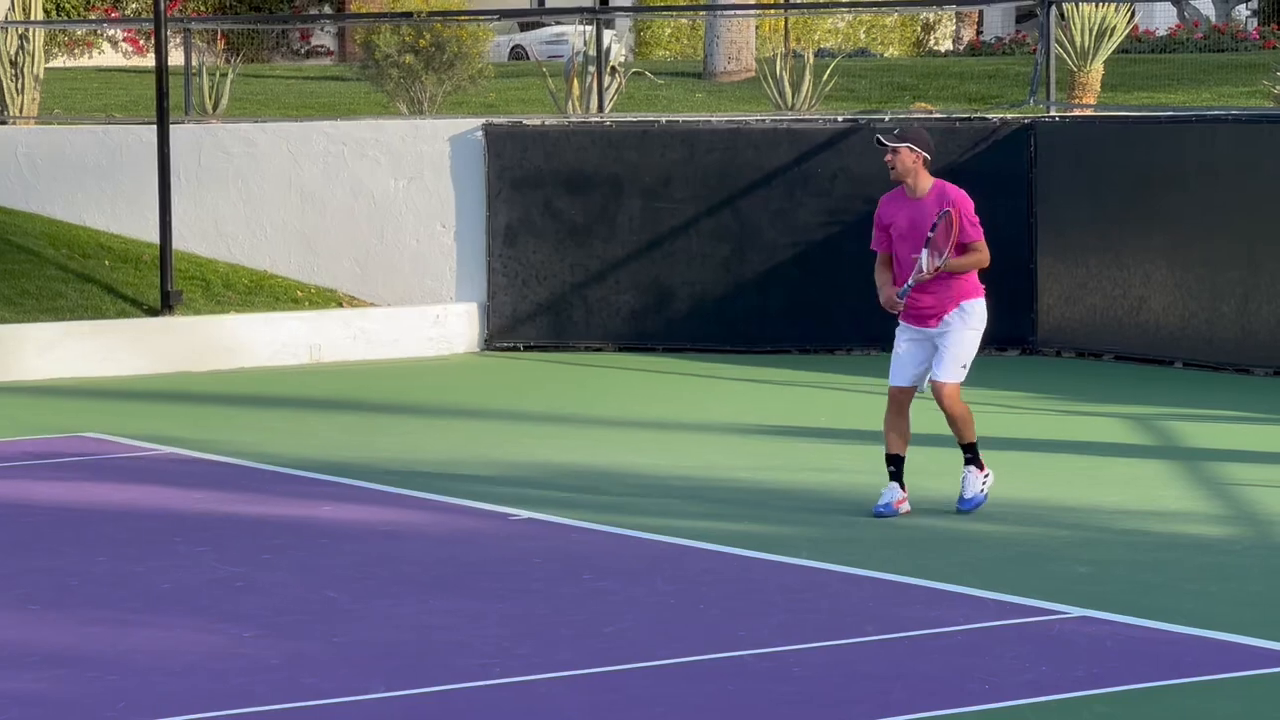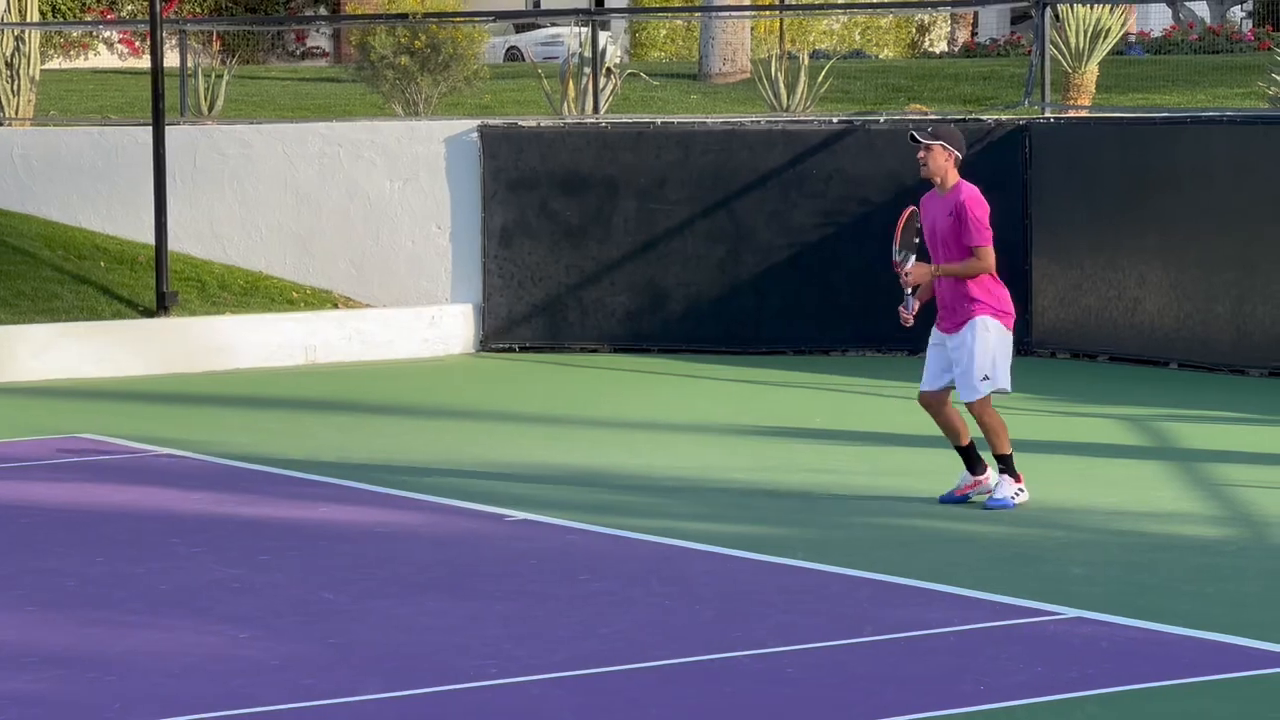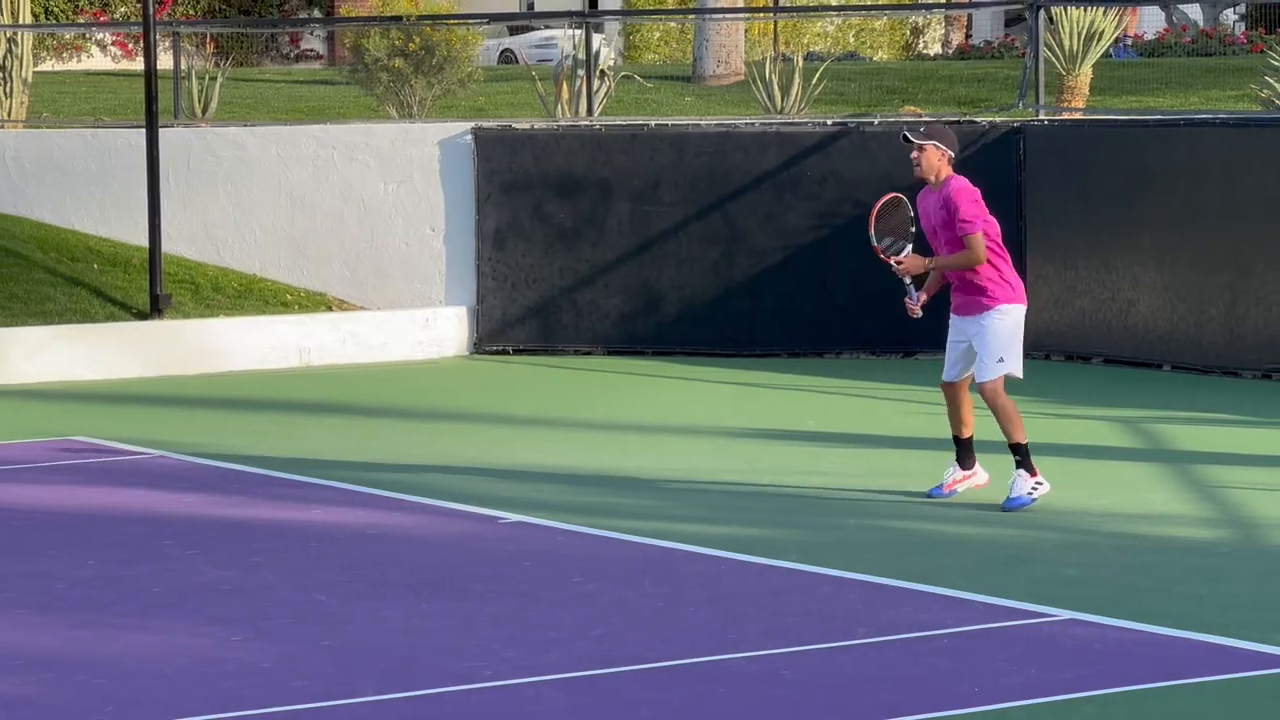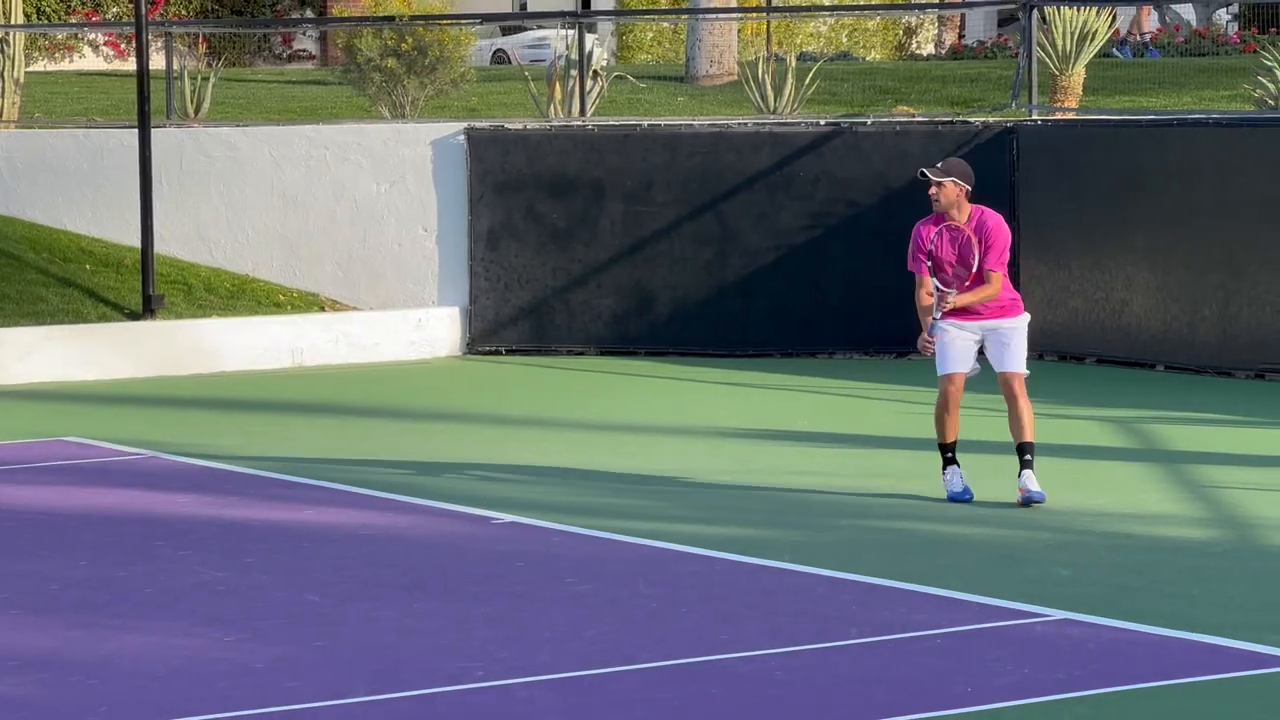
dt=0.3s
person 1, frame 1
left shoulder: (954, 198)
right shoulder: (888, 205)
left elbow: (981, 257)
right elbow: (883, 264)
left wrist: (940, 265)
right wrist: (886, 290)
left hip: (962, 310)
right hip: (915, 319)
left knee: (944, 391)
right knee: (898, 396)
left ankle: (976, 469)
right ankle: (896, 488)
person 1, frame 2
left shoulder: (967, 199)
right shoulder: (928, 203)
left elbow: (984, 262)
left wrist: (930, 272)
right wrist: (917, 301)
left hip: (982, 316)
right hip: (948, 319)
left knee: (978, 404)
right knee: (931, 397)
left ankle: (1011, 480)
right ankle: (977, 473)
person 1, frame 3
left shoulder: (959, 193)
right shoulder: (925, 199)
left elbow: (978, 254)
left wrist: (926, 263)
right wrist: (924, 293)
left hip: (998, 303)
right hip: (964, 306)
left knee: (990, 388)
right knee: (952, 386)
left ankle: (1029, 475)
right ankle: (967, 468)
person 1, frame 4
left shoulder: (991, 223)
right shoulder: (924, 231)
left elbow: (994, 286)
right elbow: (923, 291)
left wrist: (954, 301)
right wrist: (925, 330)
left hip: (1004, 314)
right hip: (951, 321)
left knee: (1014, 383)
right knee: (950, 387)
left ankle: (1028, 474)
right ankle: (951, 468)
